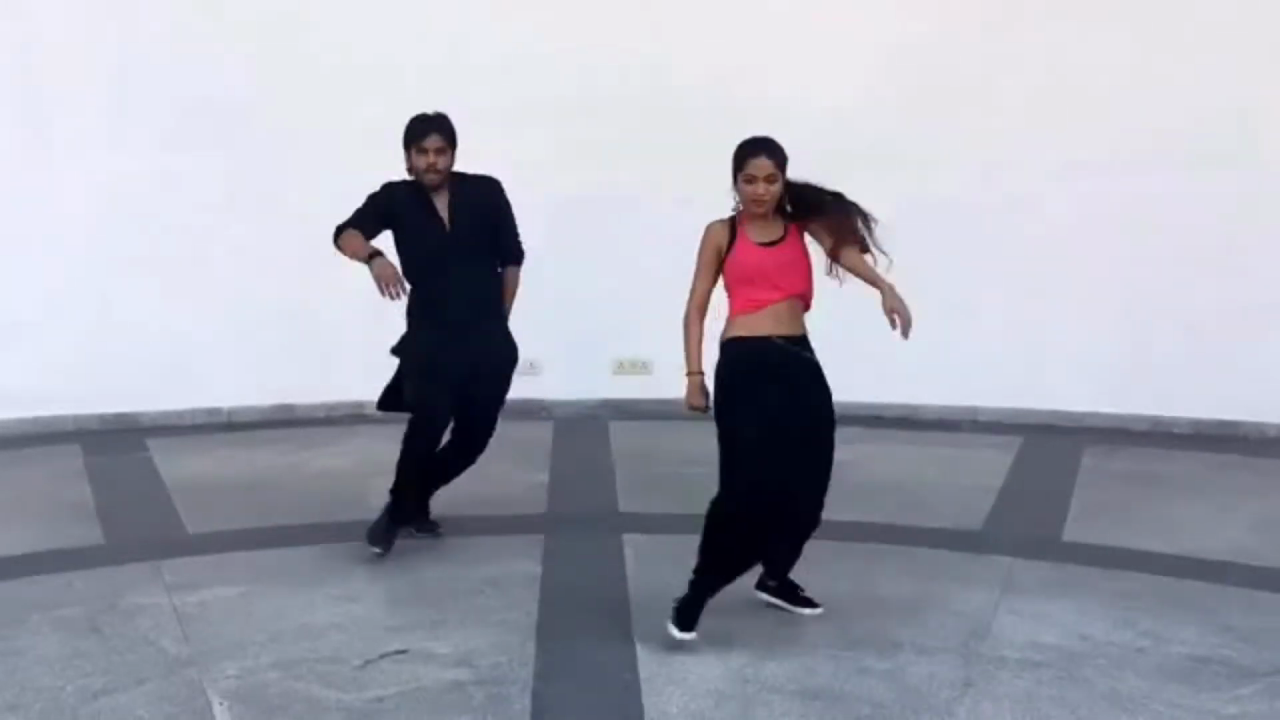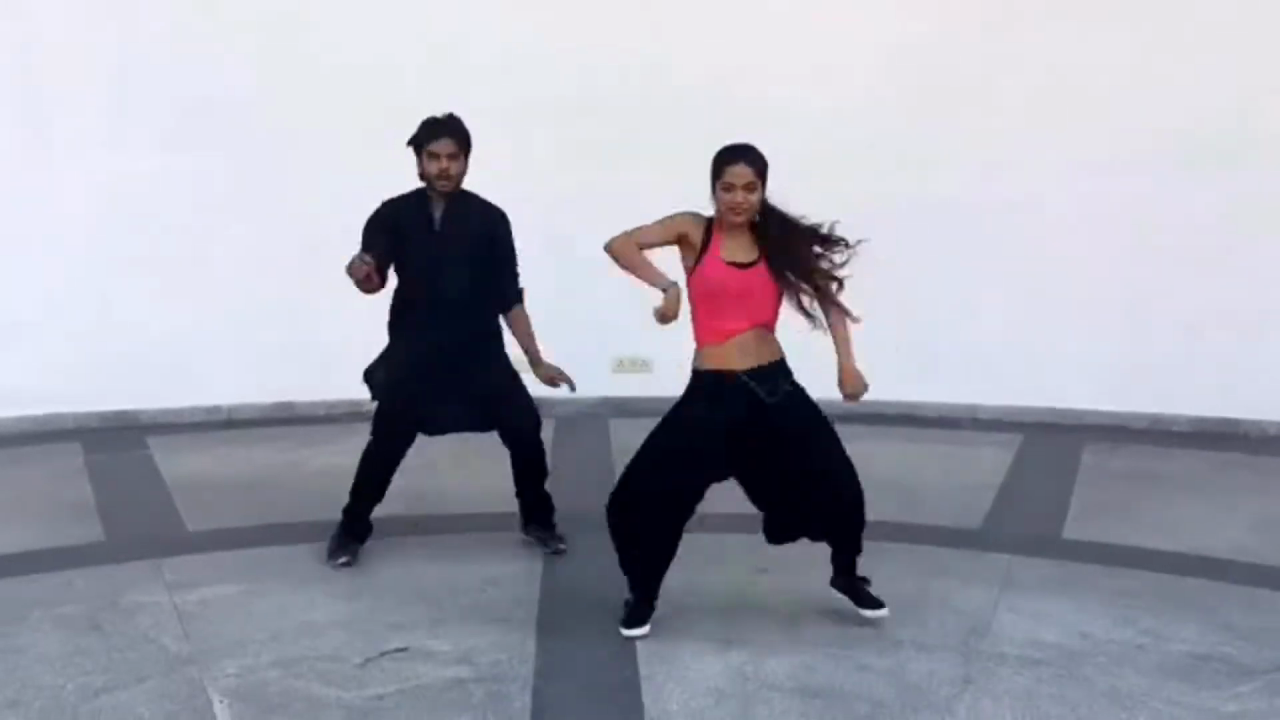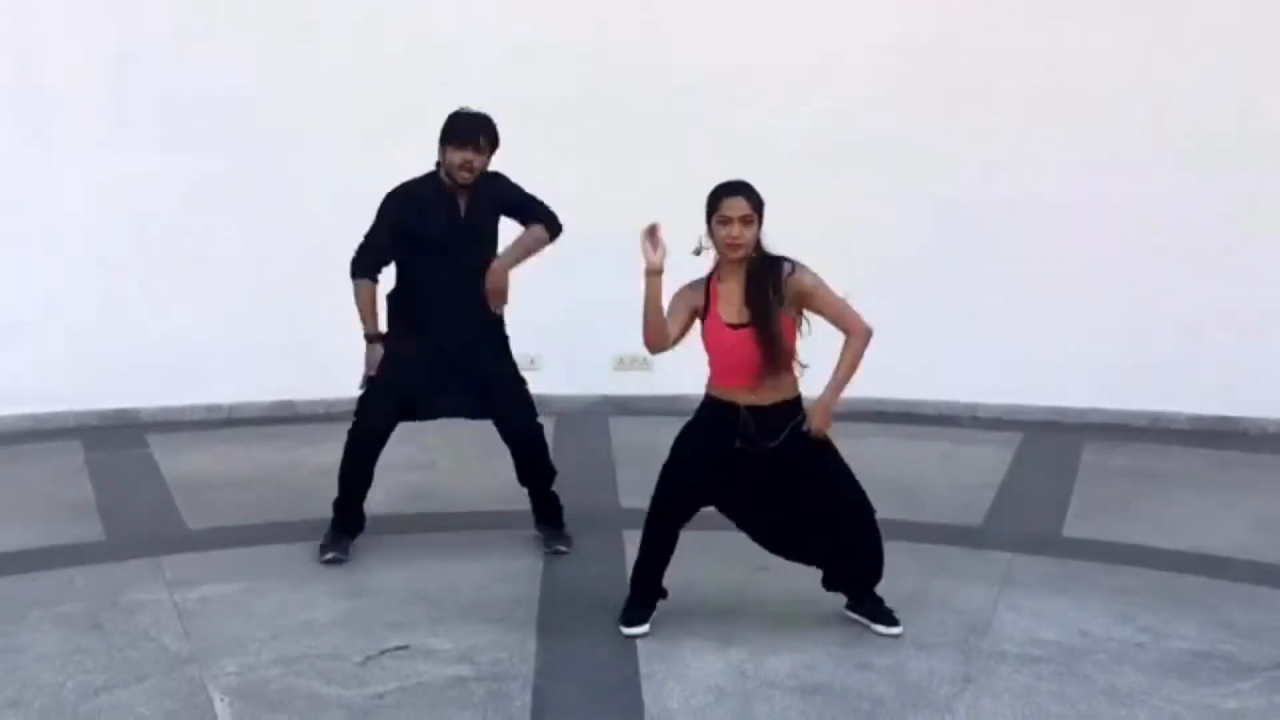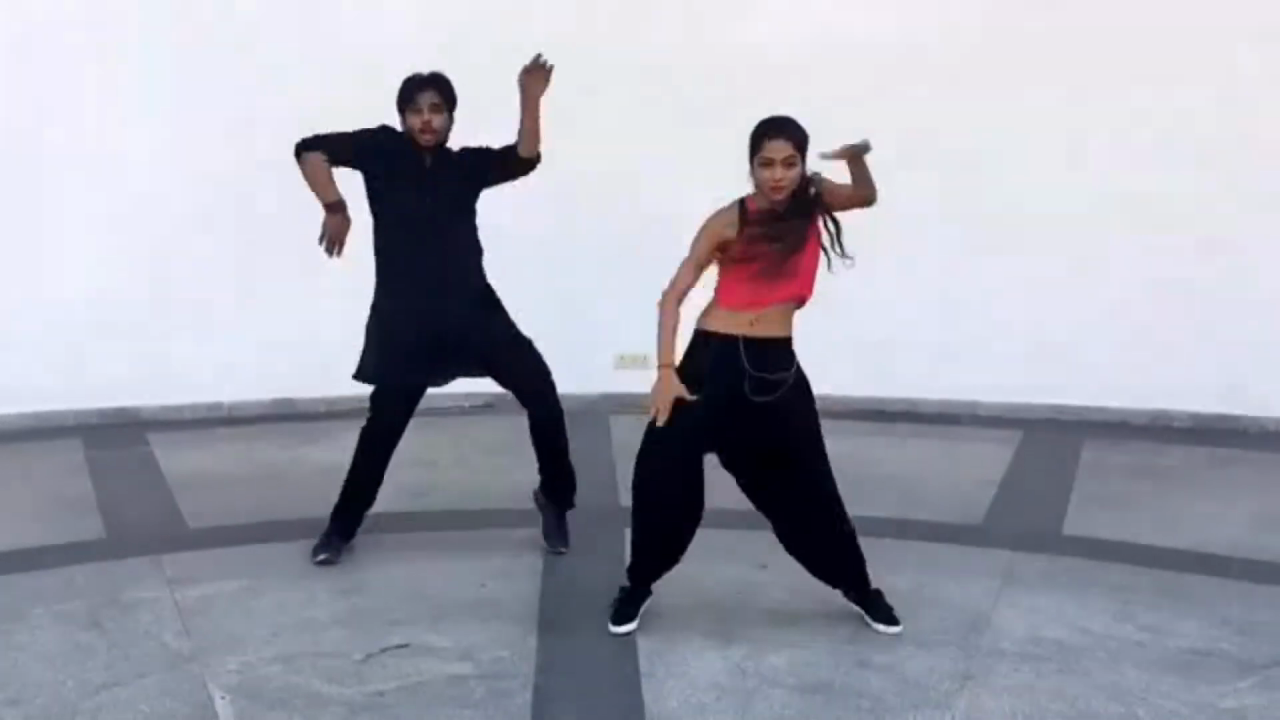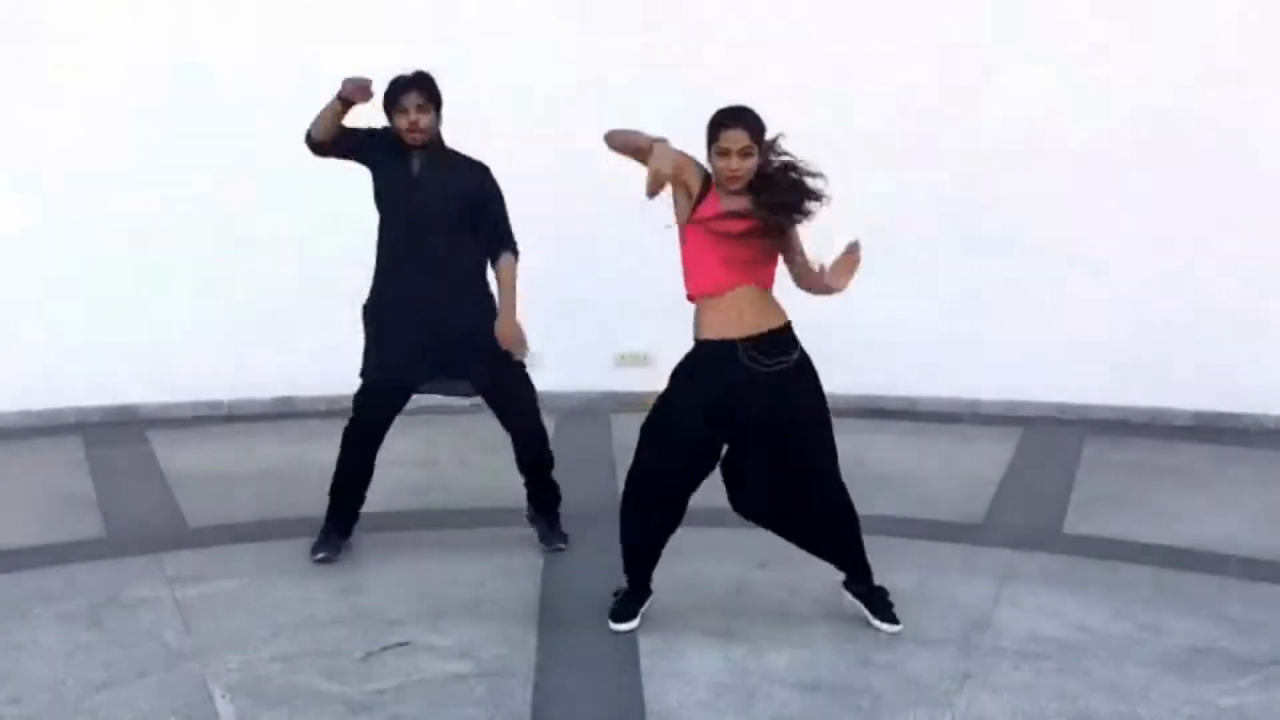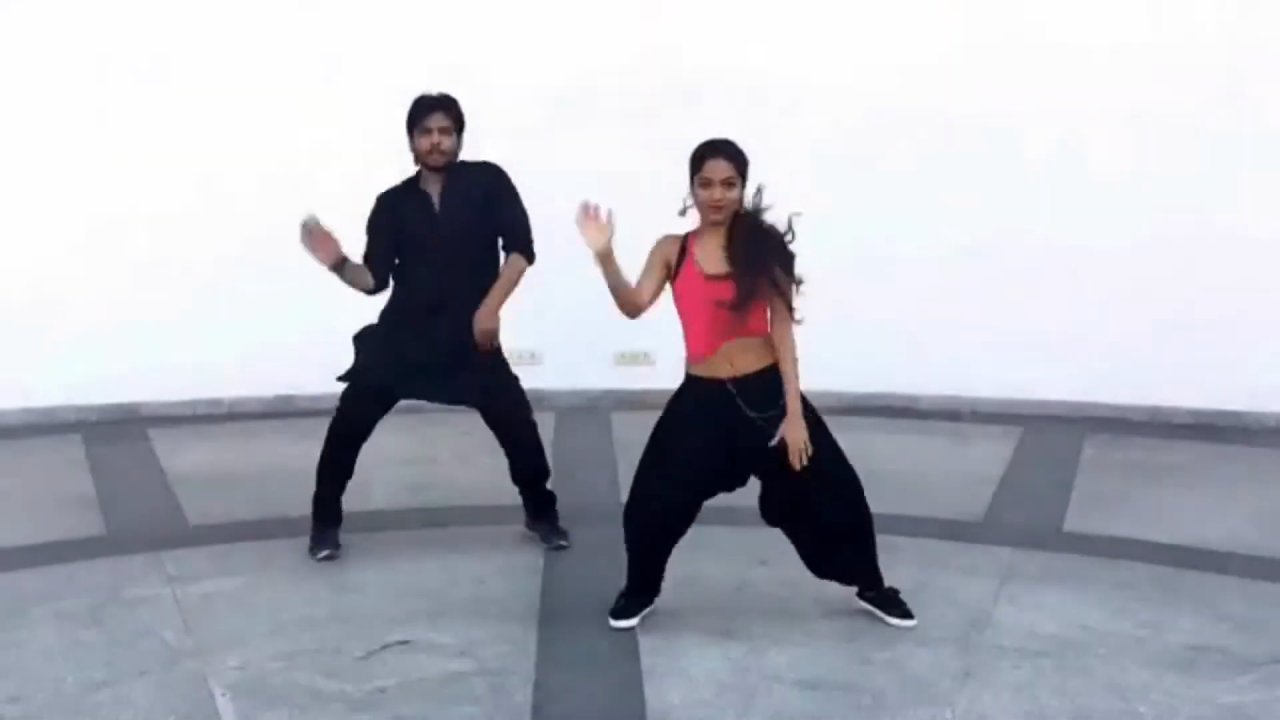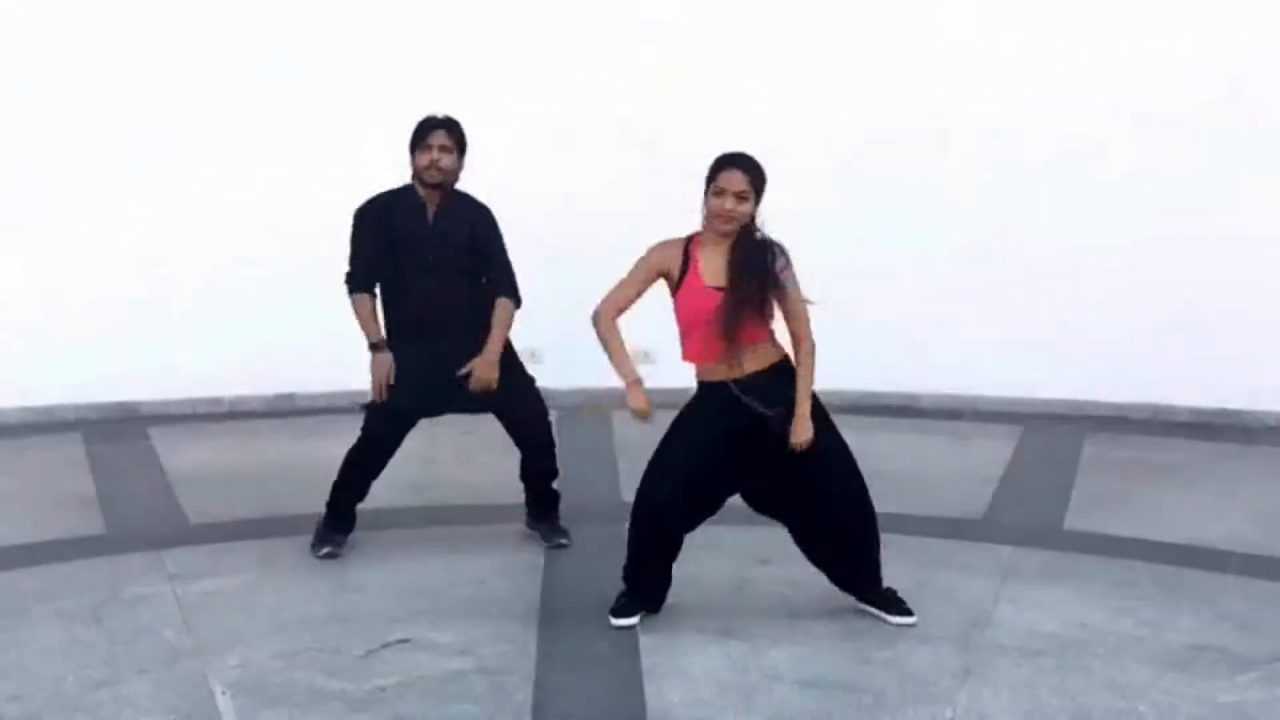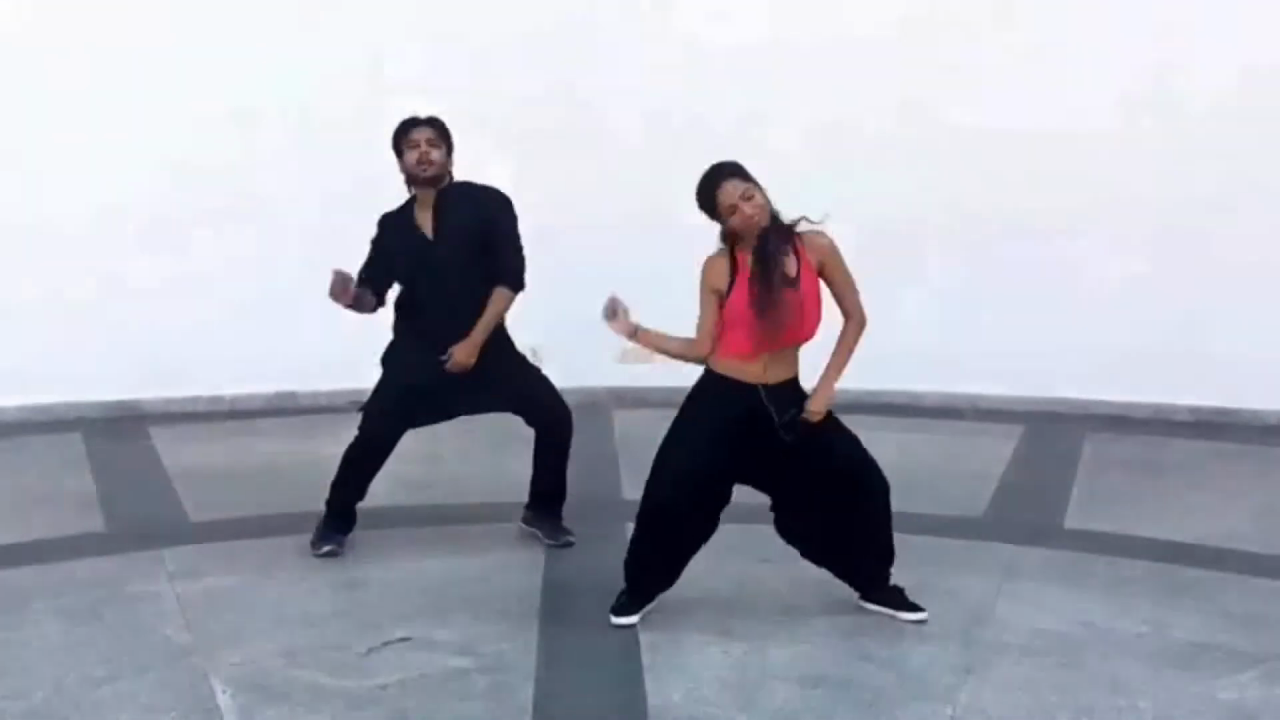
dt=0.2s
person 1, frame 1
left shoulder: (805, 222)
right shoulder: (722, 233)
left elbow: (846, 251)
right elbow: (696, 308)
left wrist: (885, 287)
right wrist: (693, 375)
left hip: (797, 361)
right hip: (743, 364)
left knee: (804, 484)
right knee: (753, 487)
left ankle: (776, 577)
right ankle: (697, 593)
person 1, frame 2
left shoulder: (779, 241)
right shoulder: (692, 231)
left elbow: (823, 291)
right elbow: (618, 245)
left wrist: (847, 360)
right wrist: (666, 284)
left hip: (775, 388)
right hip: (711, 392)
left knee: (835, 487)
right knee: (645, 493)
left ankle: (846, 575)
right ankle: (642, 593)
person 1, frame 3
left shoulder: (787, 278)
right shoulder: (697, 294)
left elbow: (859, 331)
right elbow: (657, 343)
left wrist: (828, 399)
right wrist: (652, 277)
left hip: (789, 424)
right hip: (719, 421)
left knee: (848, 515)
right knee: (671, 499)
left ankle: (861, 595)
right ankle: (644, 594)
person 1, frame 4
left shoulder: (813, 202)
right shoulder: (728, 222)
left elbow: (865, 196)
right elbow: (674, 295)
left wrist: (856, 160)
right wrist: (665, 370)
left hip: (776, 367)
right hip: (711, 362)
left knee: (809, 487)
right knee: (662, 479)
left ankle: (858, 586)
right ankle: (637, 587)
person 1, frame 5
left shoulder: (775, 203)
right shoulder: (692, 184)
left elbow: (805, 278)
right elbow: (615, 140)
left wrist: (832, 280)
right wrist: (656, 150)
left hip: (778, 356)
right hip: (712, 362)
left knee: (812, 480)
right knee: (655, 479)
left ankle: (861, 583)
right ankle: (636, 587)
person 1, frame 6
left shoulder: (764, 246)
right shoulder: (674, 248)
left elbow: (782, 331)
right elbow: (634, 306)
left wrist: (792, 407)
right wrist: (605, 257)
left hip: (765, 391)
right hip: (703, 398)
left knee: (834, 492)
right knee: (653, 502)
left ankle: (871, 586)
right ankle: (639, 591)
person 1, frame 7
left shoulder: (769, 258)
right shoulder: (671, 256)
left elbow: (803, 339)
right elbow: (605, 315)
left wrist: (803, 413)
right wrist: (631, 382)
left hip: (776, 390)
right hip: (713, 402)
left knee: (841, 493)
right knee: (658, 502)
left ankle: (869, 588)
right ankle: (640, 592)
person 1, frame 8
left shoulder: (813, 246)
right shoulder: (718, 269)
left elbow: (854, 318)
right elbow: (701, 350)
left wrist: (826, 386)
right wrist: (635, 332)
left hip: (789, 399)
right hip: (721, 400)
left knee: (863, 487)
right knee: (670, 498)
left ankle: (874, 585)
right ankle: (640, 587)
person 2, frame 1
left shoulder: (485, 193)
right shoulder: (396, 198)
left elbow: (512, 258)
right elbow: (346, 234)
left wrist: (502, 322)
right wrist: (375, 259)
left hip: (486, 338)
right hip: (432, 338)
left knee: (474, 434)
right knee: (429, 419)
left ankle: (409, 507)
right ankle: (402, 509)
person 2, frame 2
left shoulder: (488, 219)
right shoulder: (395, 213)
left elbow: (508, 298)
right elbow: (372, 277)
left wrist: (537, 361)
right wrist: (363, 270)
left hip: (479, 351)
right hip: (413, 353)
left knee: (526, 434)
right knee: (389, 440)
left ankle: (538, 519)
right ankle: (352, 528)
person 2, frame 3
left shoulder: (496, 191)
right shoulder: (405, 201)
left elbow: (547, 223)
right elbow: (365, 266)
left wrist: (505, 262)
right wrist: (374, 337)
left hip: (481, 342)
right hip: (413, 344)
left knee: (524, 428)
right knee: (366, 430)
left ankle: (548, 517)
right ankle: (344, 524)
person 2, frame 4
left shoulder: (470, 165)
right shoulder: (381, 147)
left elbow: (524, 161)
right elbow: (311, 150)
left wrist: (530, 99)
right wrist: (335, 205)
left hip: (473, 310)
right hip: (404, 317)
left knee: (542, 396)
right knee: (383, 424)
left ankle: (555, 499)
right ankle: (342, 525)
person 2, frame 5
left shoulder: (471, 173)
right shoulder: (383, 151)
left elbow: (502, 244)
right elbow: (318, 141)
left wrist: (507, 313)
right wrist: (343, 102)
left hip: (471, 317)
right hip: (401, 319)
left knee: (523, 415)
right knee: (366, 422)
left ankle: (545, 511)
right ankle: (337, 525)
person 2, frame 6
left shoulder: (488, 180)
right shoulder: (392, 203)
left elbow: (520, 247)
right elbow: (375, 279)
left wrist: (491, 306)
right wrist: (337, 262)
left hip: (468, 334)
right hip: (401, 333)
left knee: (518, 425)
right knee: (348, 425)
left ankle: (541, 512)
right ankle: (326, 520)
person 2, frame 7
left shoulder: (476, 215)
right shoulder: (378, 213)
left elbow: (504, 289)
right elbow: (361, 285)
left wrist: (491, 355)
right wrist: (379, 349)
left hip: (478, 348)
right hip: (410, 351)
left knee: (534, 426)
right knee: (375, 440)
left ankle: (543, 513)
right ankle: (336, 520)
person 2, frame 8
left shoulder: (487, 205)
right shoulder: (392, 226)
left elbow: (511, 278)
right elbow: (373, 298)
left wrist: (475, 342)
right wrist: (351, 295)
left hip: (482, 344)
right hip: (415, 352)
left knee: (555, 418)
right knee: (373, 438)
left ankle: (543, 511)
right ankle: (337, 520)
